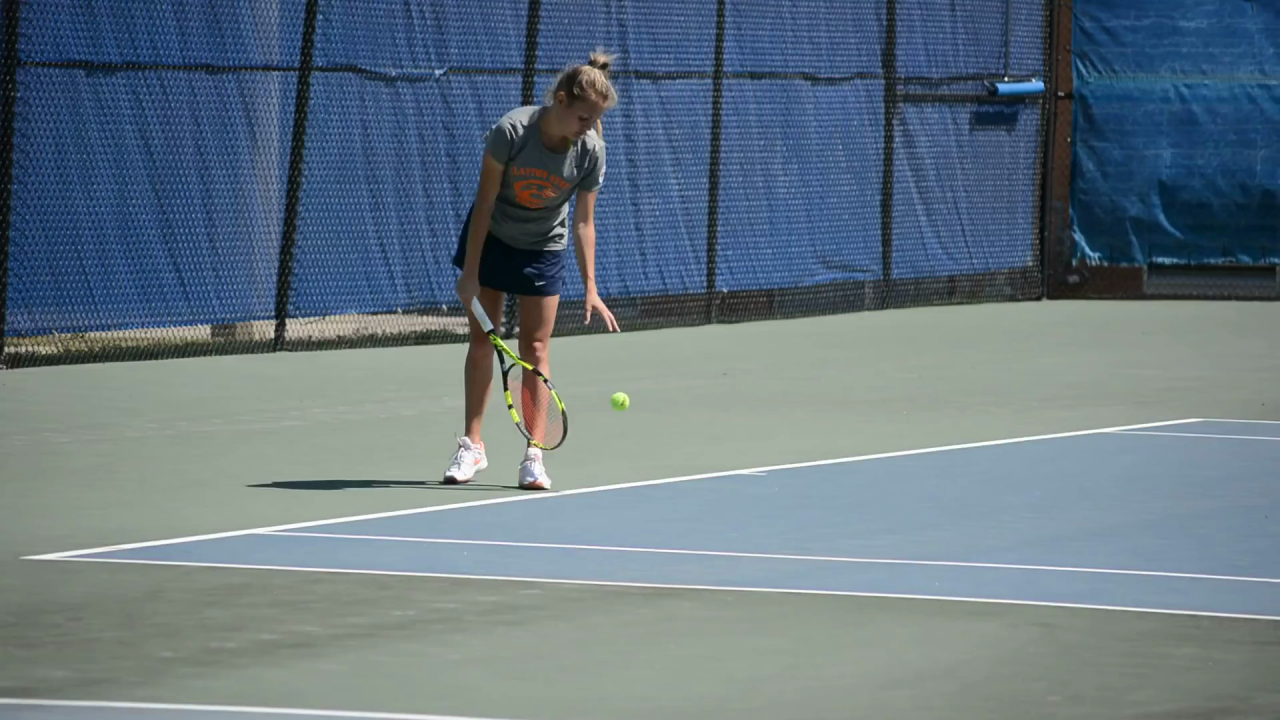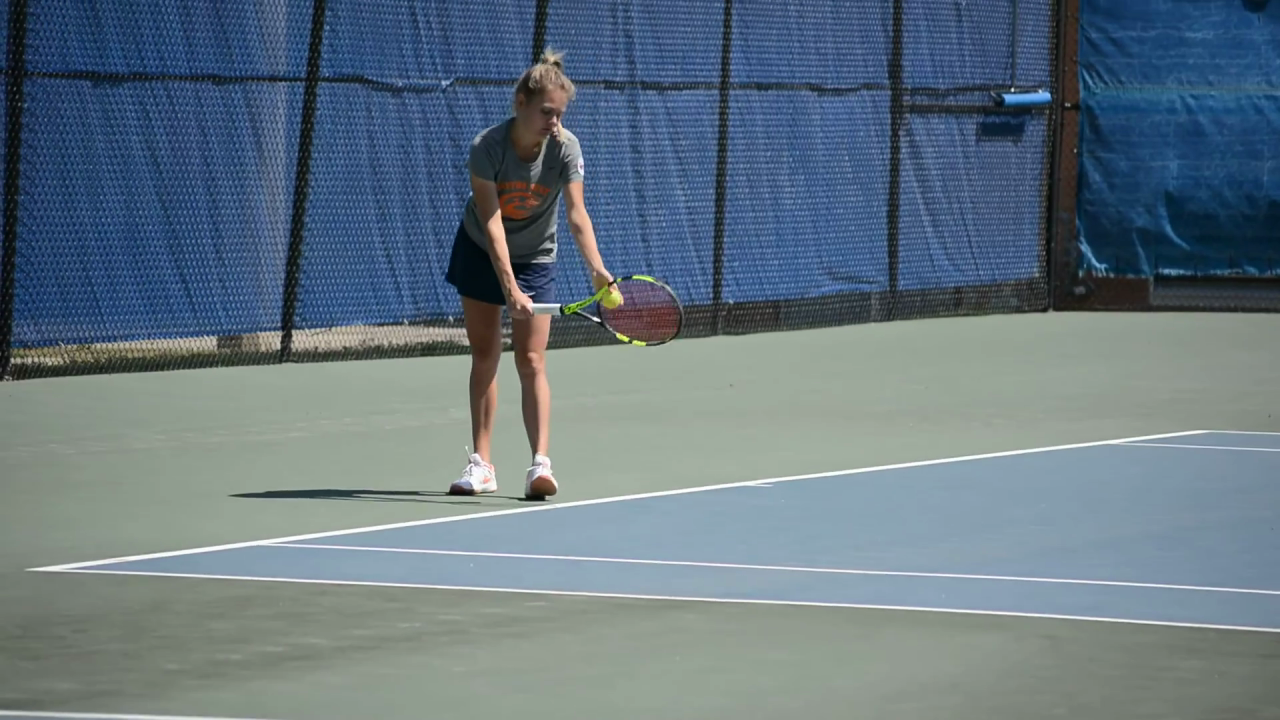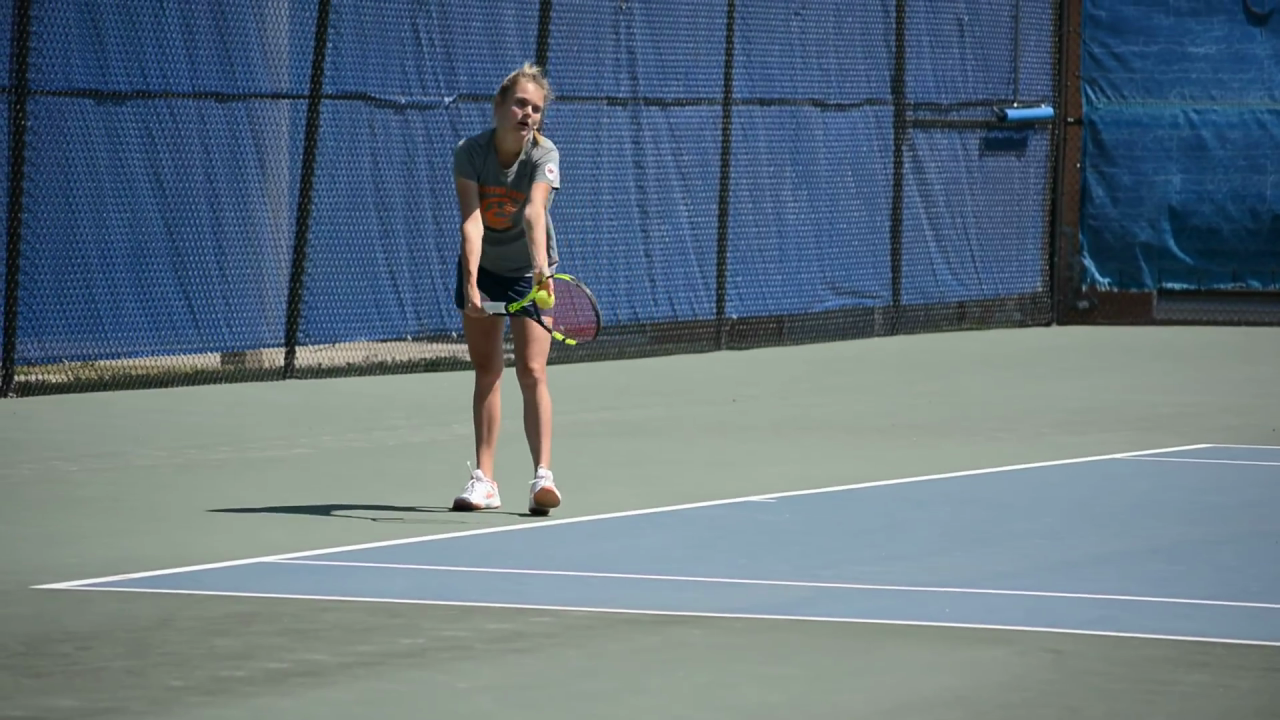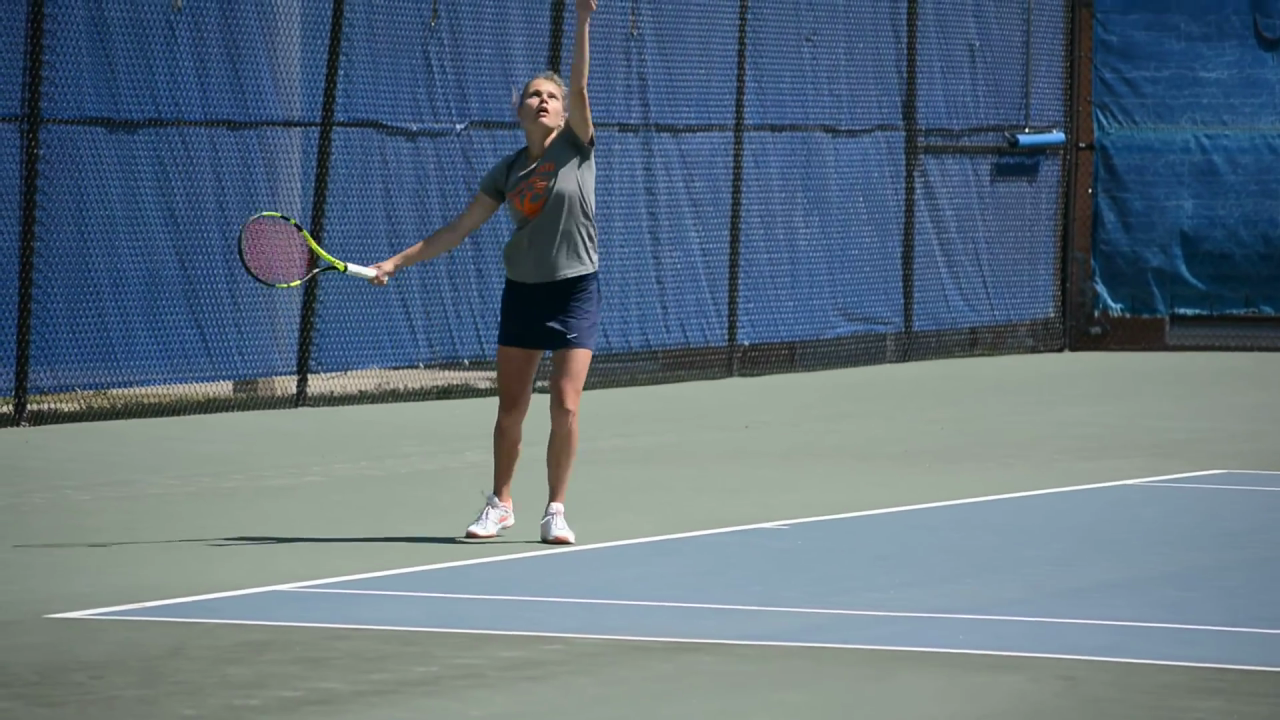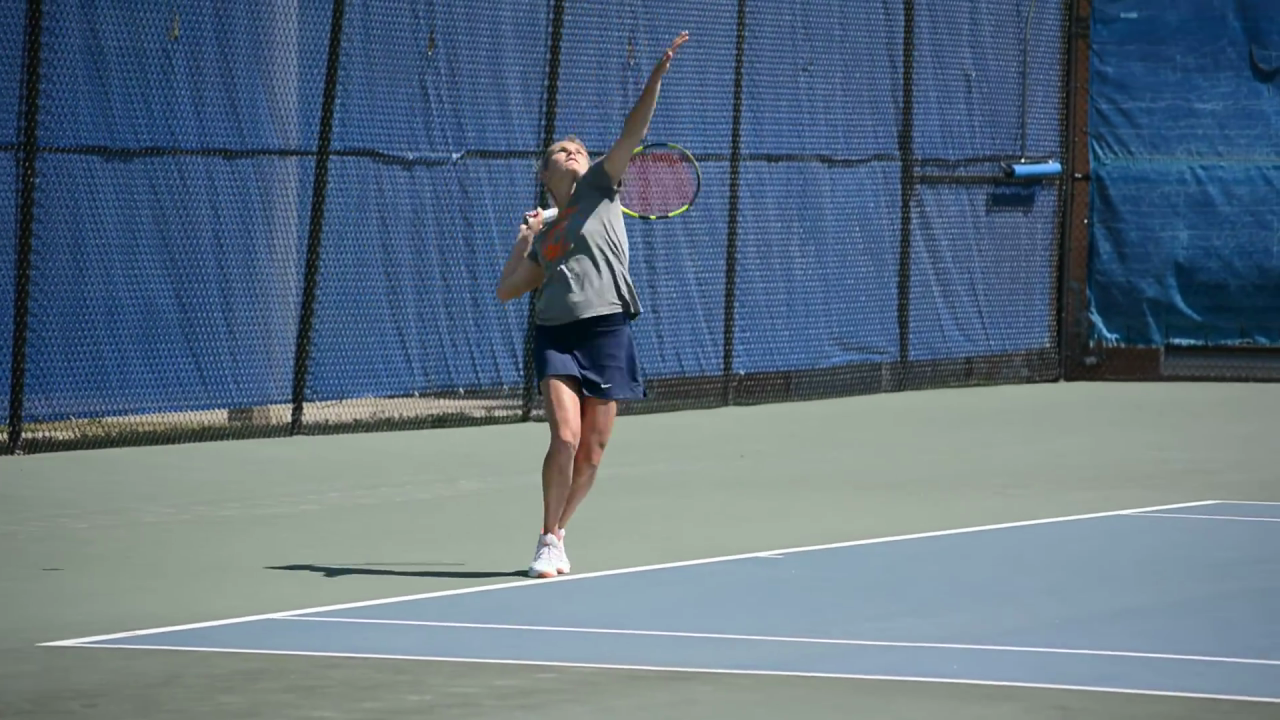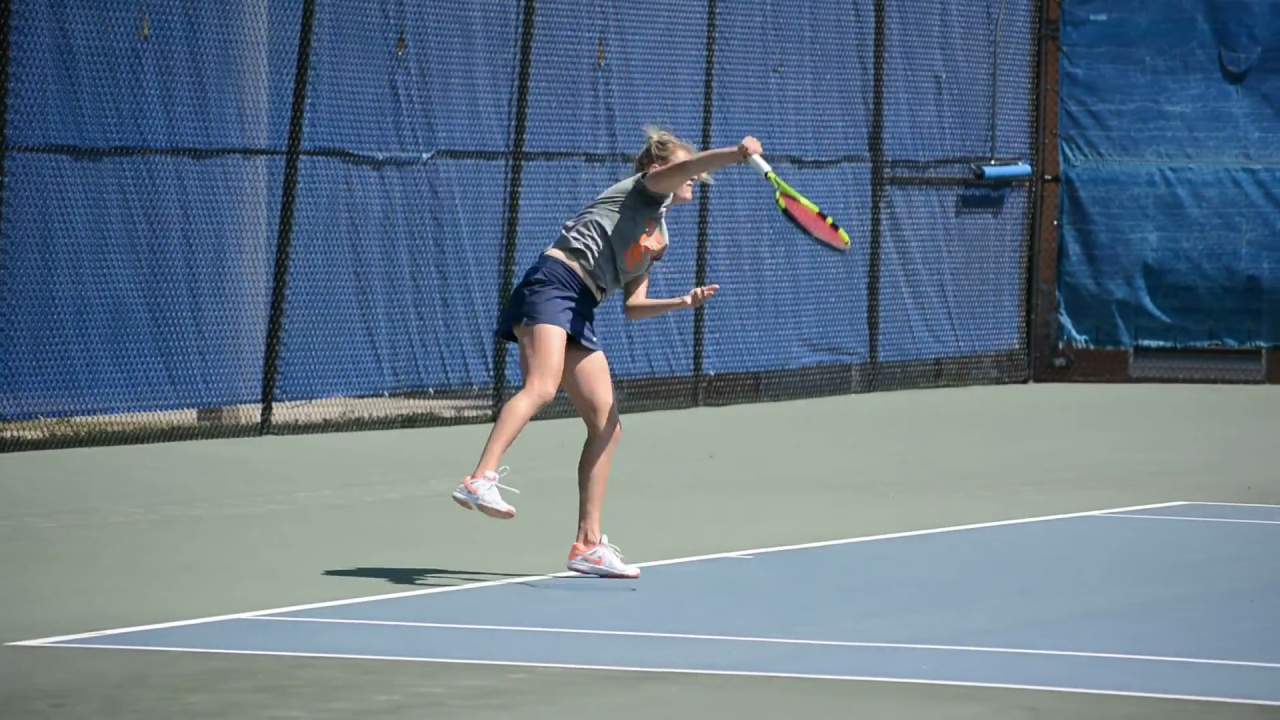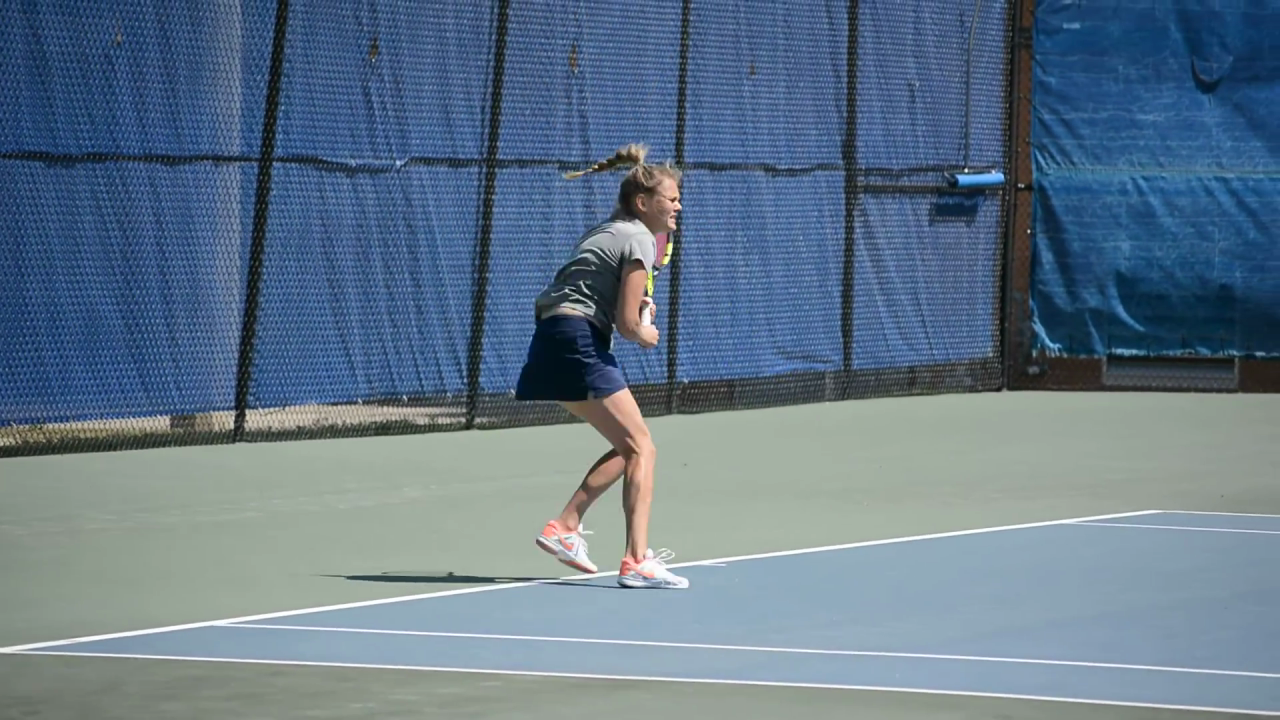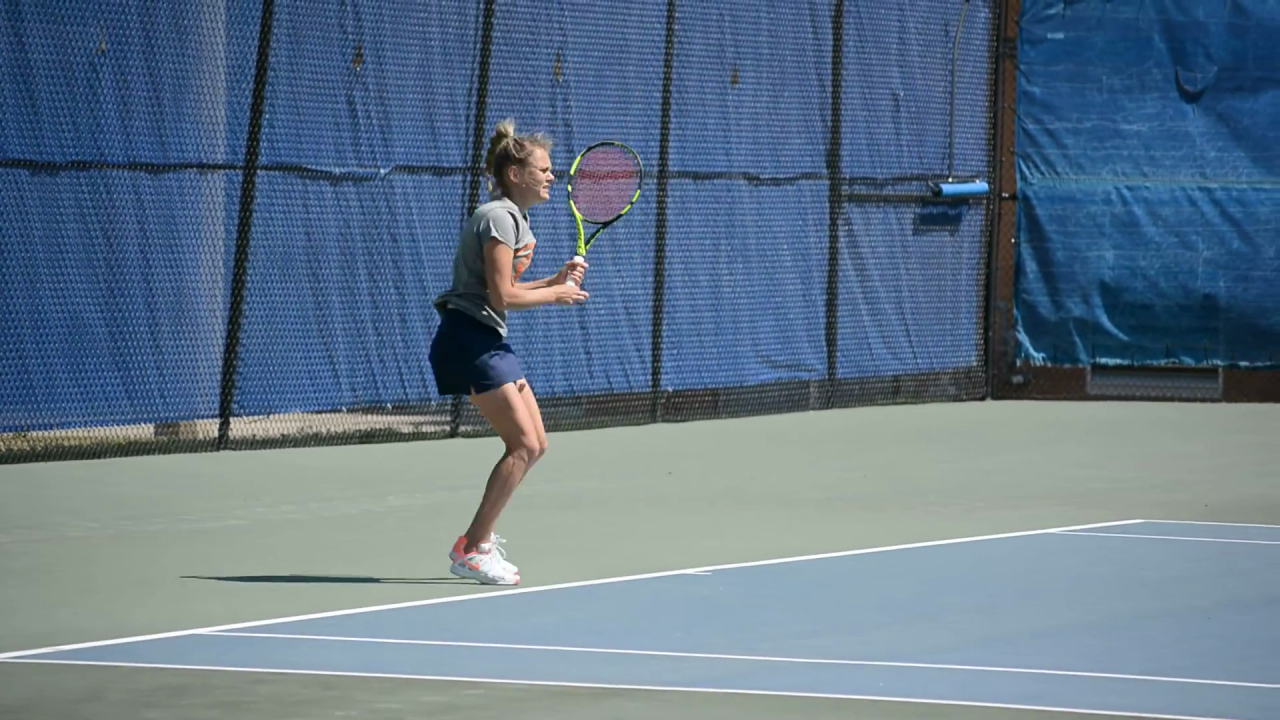
dt=0.4s
person 1, frame 1
left shoulder: (591, 150)
right shoulder: (511, 130)
left elbow: (584, 222)
right elbow: (485, 202)
left wrist: (590, 288)
right wrist: (470, 273)
left hip: (543, 249)
right hip: (490, 239)
left knee: (536, 350)
right knee: (481, 342)
left ankle: (533, 457)
right ankle: (471, 445)
person 1, frame 2
left shoulder: (566, 148)
right shoulder: (486, 147)
left elbow: (577, 213)
right elbow: (491, 222)
left wrist: (597, 268)
right wrist: (509, 287)
left hip: (536, 259)
right hip: (481, 253)
left knee: (531, 362)
right knee: (485, 356)
left ankle: (540, 463)
right ankle: (481, 462)
person 1, frame 3
left shoulder: (544, 155)
right shoulder: (470, 153)
left elbow: (539, 206)
right elbow: (471, 220)
left wrist: (541, 271)
right wrist: (470, 285)
left hip: (528, 275)
right hip: (483, 271)
left knee: (532, 371)
right knee: (486, 372)
left ankle: (543, 475)
right ankle: (484, 478)
person 1, frame 4
left shoulder: (576, 148)
right shoulder: (505, 171)
left elbow: (579, 87)
right elbow: (458, 230)
right wrist: (395, 262)
left hip: (575, 291)
right hip: (523, 293)
left knee: (565, 404)
right knee: (511, 409)
left ankle: (555, 511)
right ankle: (500, 502)
person 1, frame 5
left shoulder: (599, 184)
right shoulder: (538, 238)
left elbow: (635, 126)
right elbow: (507, 292)
left wrist: (658, 72)
right wrist: (524, 242)
left hip: (608, 333)
right hip: (555, 338)
left knee: (591, 455)
right knee: (565, 441)
left ankle: (555, 530)
right ankle: (547, 537)
person 1, frame 6
left shoulder: (655, 235)
right shoulder: (645, 189)
left elbow: (631, 302)
right elbow: (679, 164)
left wrist: (682, 302)
right wrist: (735, 151)
left hip: (576, 308)
right hip: (551, 285)
left knee: (605, 422)
right knee: (540, 387)
left ankle: (588, 545)
right ankle: (480, 479)
person 1, frame 7
left shoulder: (605, 236)
right shoulder: (640, 240)
right elbow: (629, 326)
left wrist: (631, 313)
right wrist: (647, 335)
left hip: (554, 346)
right hip: (576, 346)
left knee: (627, 449)
right knee: (642, 449)
left ankle: (562, 527)
right ankle: (638, 559)
person 1, frame 8
left shoulder: (515, 217)
right shoulder: (495, 217)
right elbow: (502, 297)
left wrist: (558, 280)
right wrist: (555, 294)
left hip: (490, 342)
right hip: (468, 338)
left knee: (533, 445)
right knee: (526, 443)
left ankle: (474, 544)
right ankle: (474, 549)
